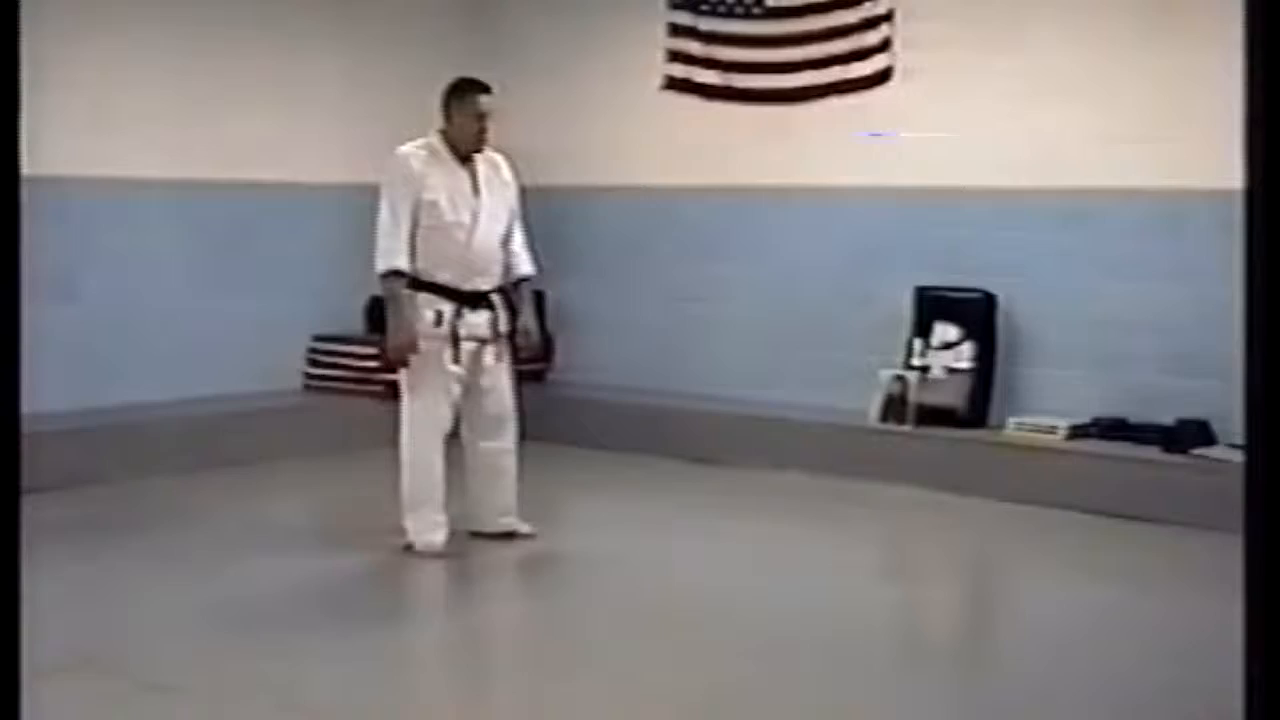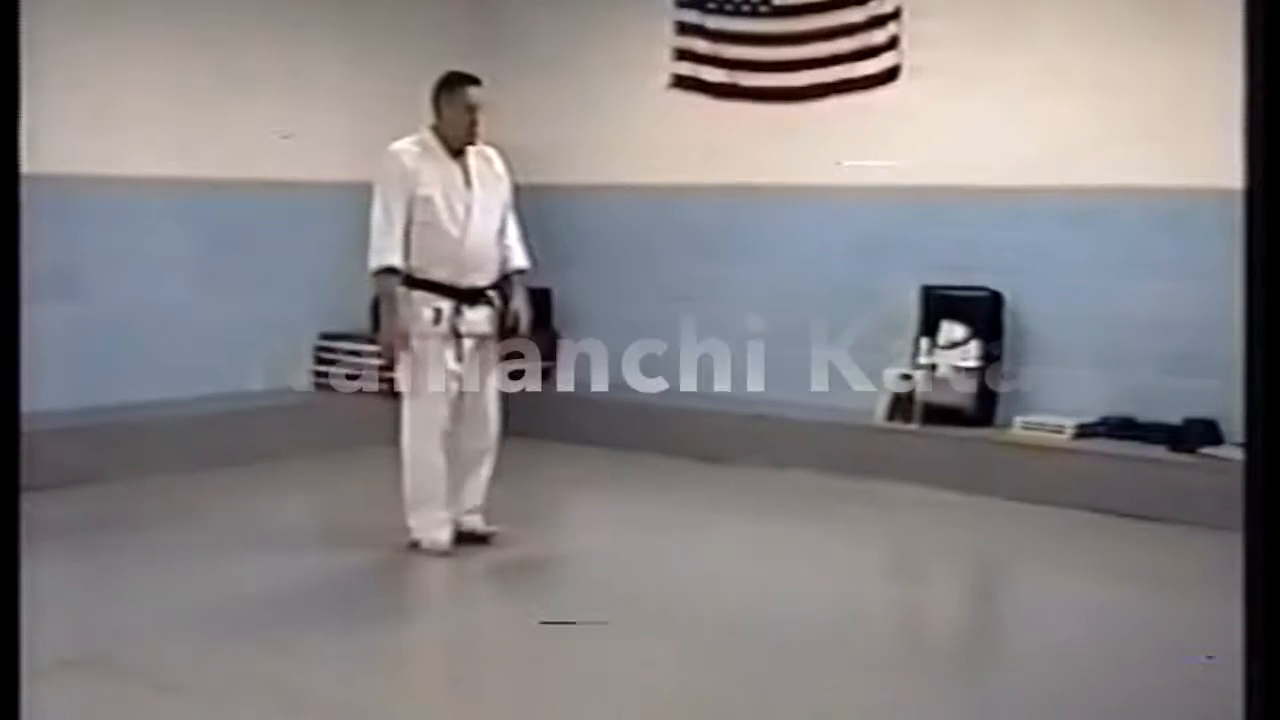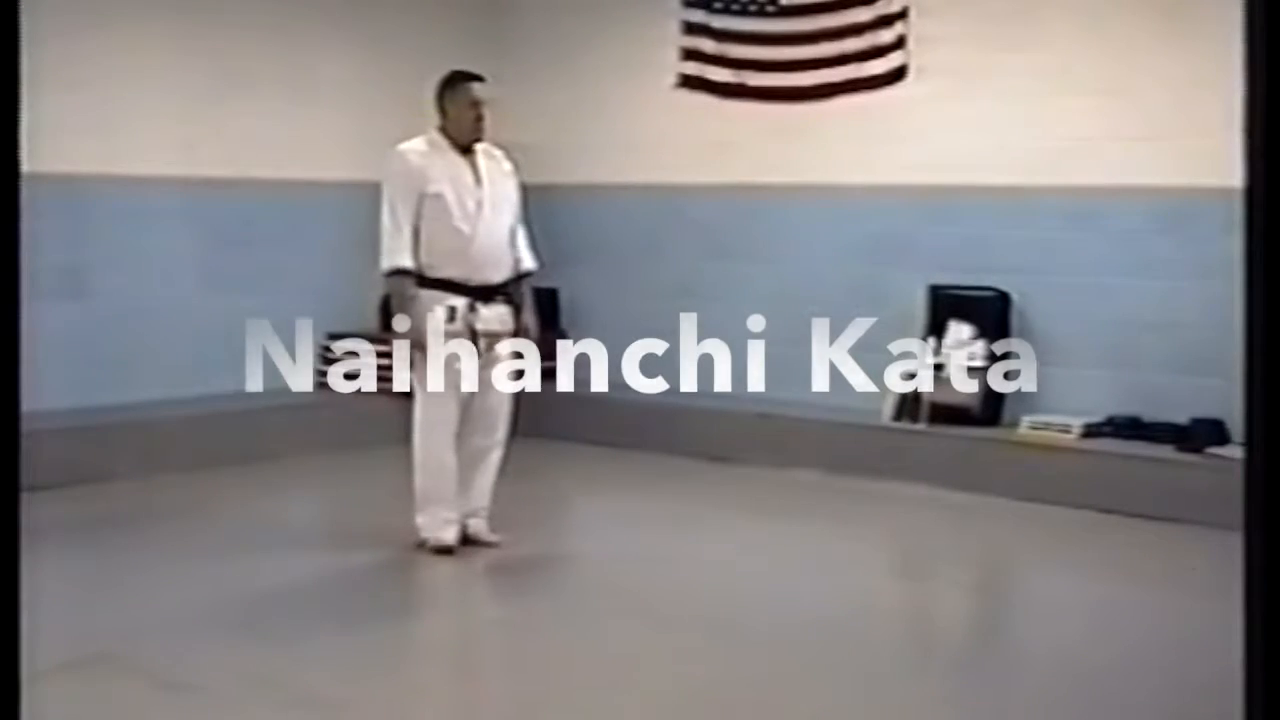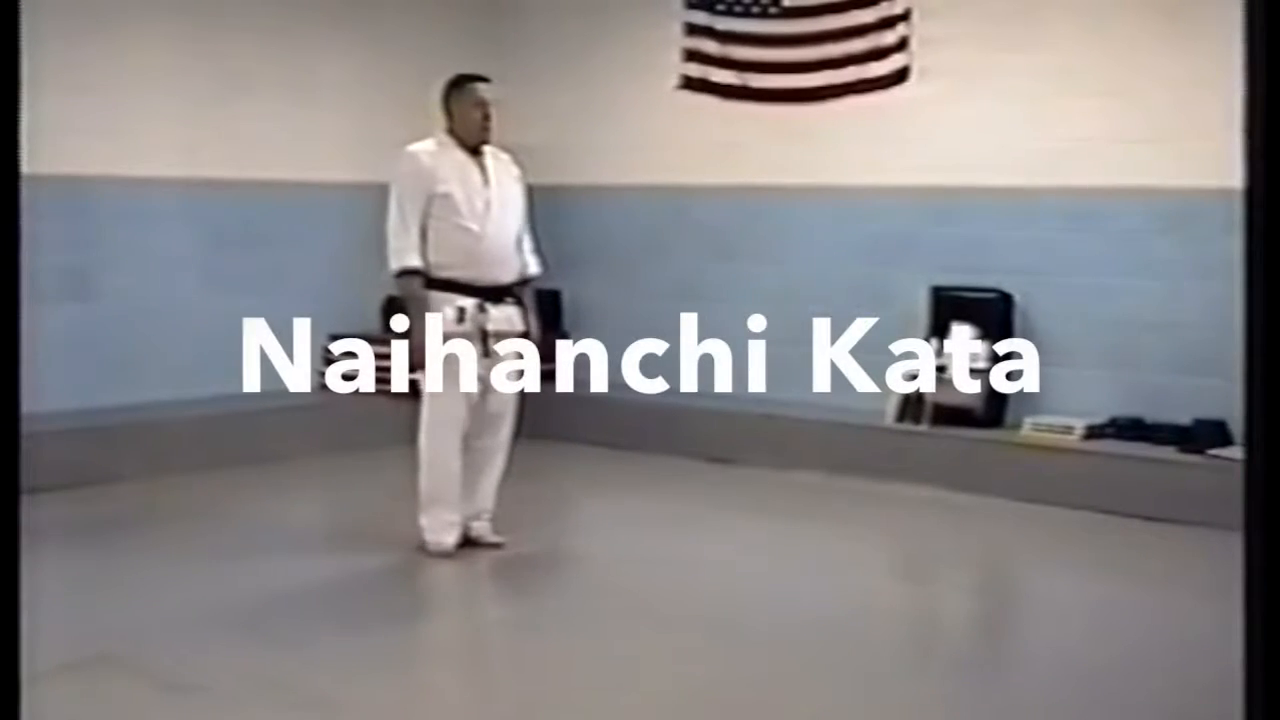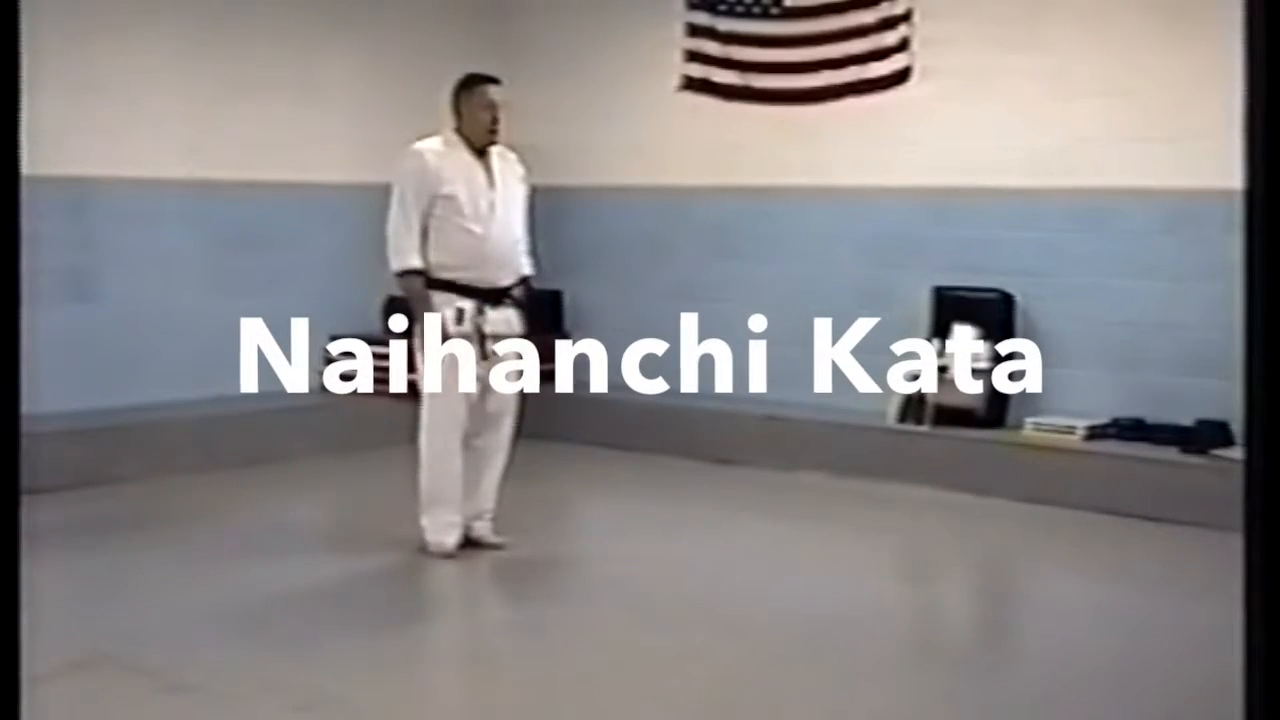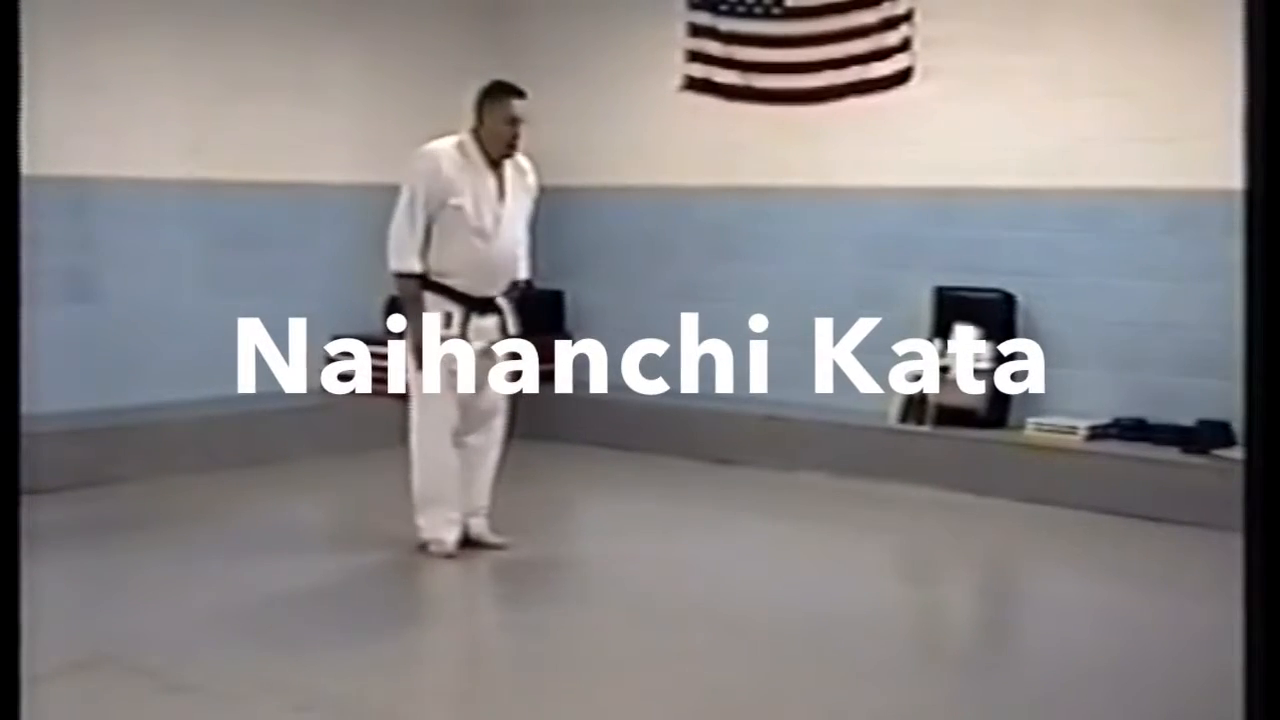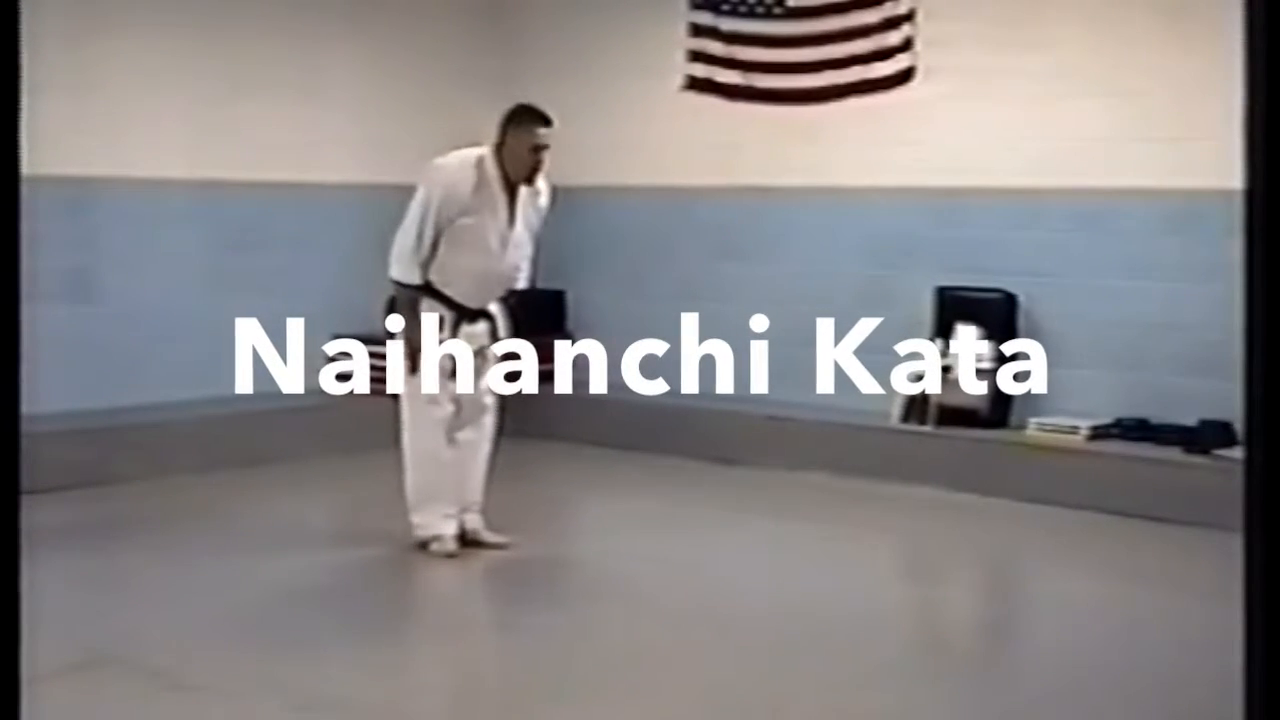
dt=0.3s
person 1, frame 1
left shoulder: (499, 169)
right shoulder: (411, 164)
left elbow: (513, 243)
right elbow: (392, 247)
left wrist: (525, 308)
right wrist: (398, 319)
left hip: (486, 315)
right hip: (431, 315)
left knee: (495, 420)
right knee: (426, 425)
left ankle: (493, 515)
right ankle: (425, 529)
person 1, frame 2
left shoulder: (492, 163)
right shoulder: (403, 160)
left elbow: (508, 235)
right elbow: (386, 243)
left wrist: (517, 295)
right wrist: (390, 314)
left hip: (481, 311)
right hip: (428, 311)
left knee: (480, 420)
right knee: (426, 423)
left ankle: (465, 514)
right ankle: (429, 527)
person 1, frame 3
left shoulder: (499, 164)
right shoulder: (412, 160)
left elbow: (516, 239)
right elbow: (396, 245)
left wrist: (525, 305)
right wrist: (407, 316)
left hip: (495, 311)
right hip: (441, 310)
left knee: (489, 422)
right knee: (438, 420)
left ankle: (472, 518)
right ankle: (437, 525)
person 1, frame 4
left shoulder: (506, 167)
right shoulder: (421, 161)
right elbow: (404, 245)
left wrist: (529, 311)
right wrist: (420, 317)
left hip: (502, 313)
right hip: (451, 311)
left knee: (494, 422)
right knee: (446, 421)
left ankle: (476, 519)
right ankle: (440, 527)
person 1, frame 5
left shoulder: (511, 166)
right shoulder: (426, 160)
right elbow: (404, 243)
left wrist: (520, 307)
right wrist: (424, 315)
left hip: (501, 314)
right hip: (450, 312)
left knee: (494, 422)
right knee: (445, 422)
left ankle: (477, 520)
right ankle: (441, 529)
person 1, frame 6
left shoulder: (523, 173)
right shoulder: (437, 162)
right elbow: (405, 244)
left wrist: (513, 310)
right wrist: (416, 320)
left hip: (493, 316)
right hip: (441, 312)
left knee: (486, 419)
right knee: (437, 422)
left ankle: (473, 520)
right ankle: (437, 527)
person 1, frame 7
left shoulder: (538, 191)
right shoulder: (453, 176)
right elbow: (408, 253)
left wrist: (507, 319)
right wrist: (412, 327)
left hip: (482, 318)
right hip: (432, 313)
left knee: (477, 417)
right knee: (430, 418)
left ankle: (468, 519)
right ankle: (435, 525)
